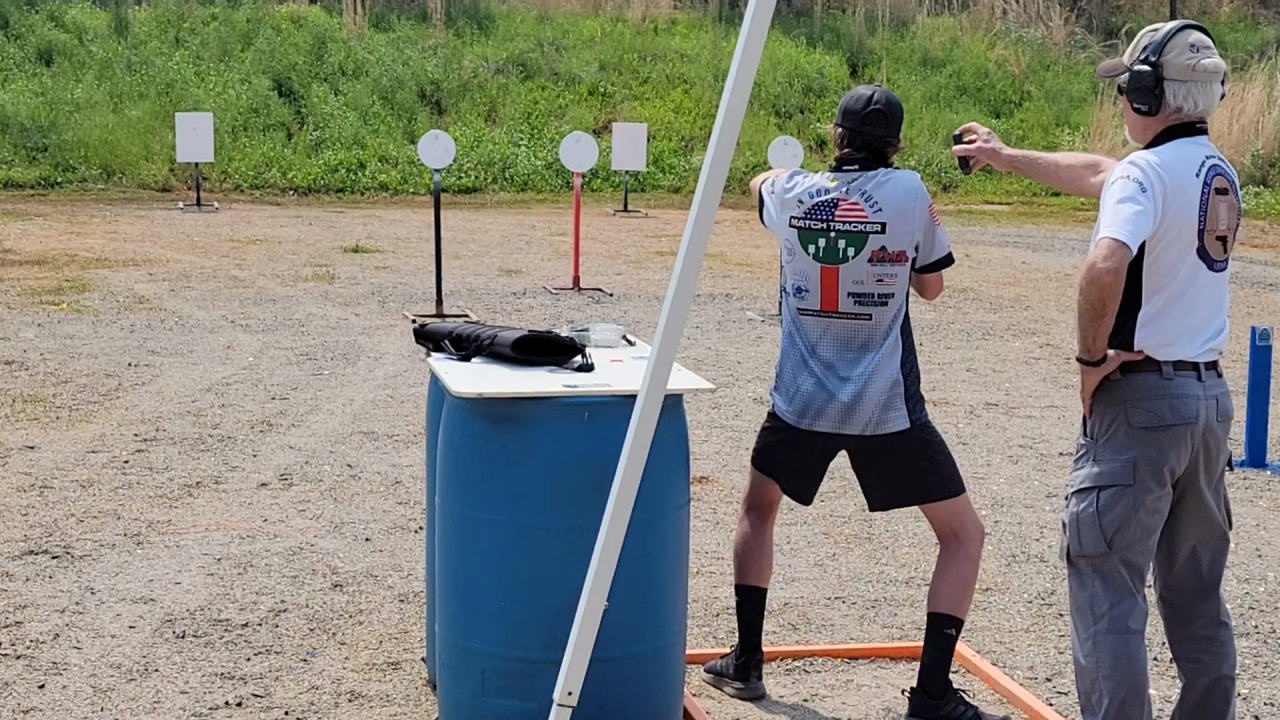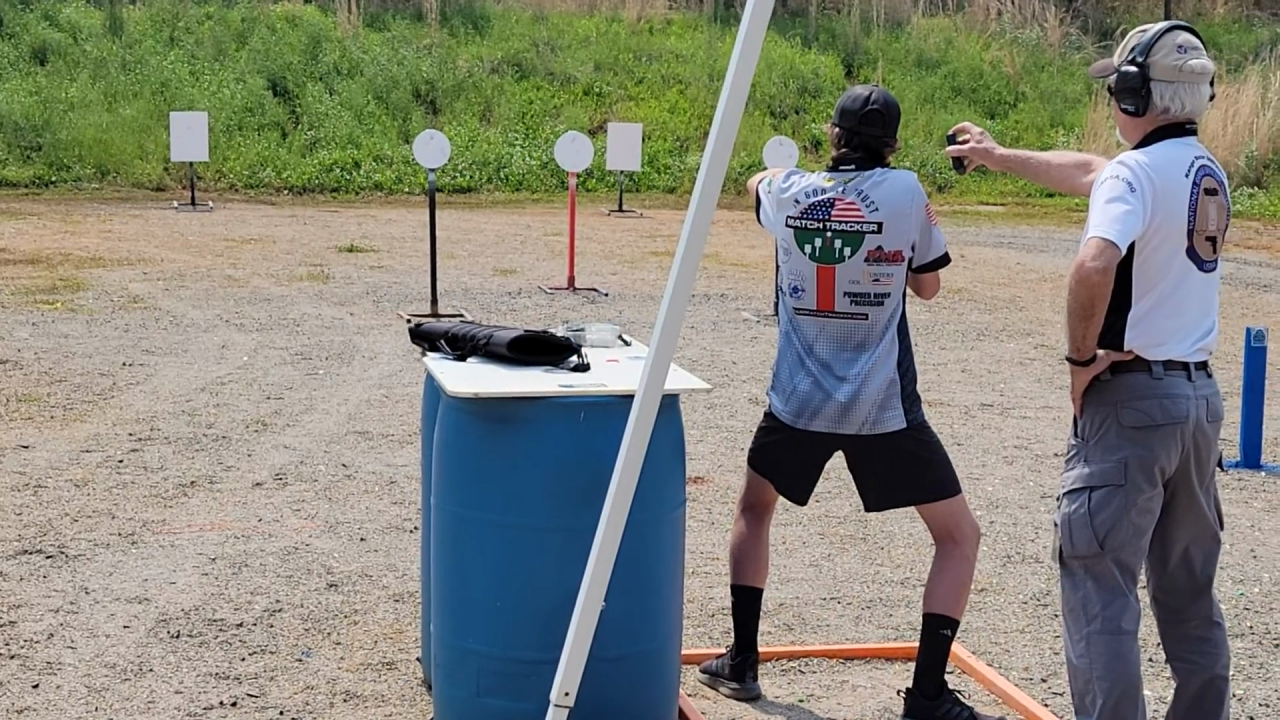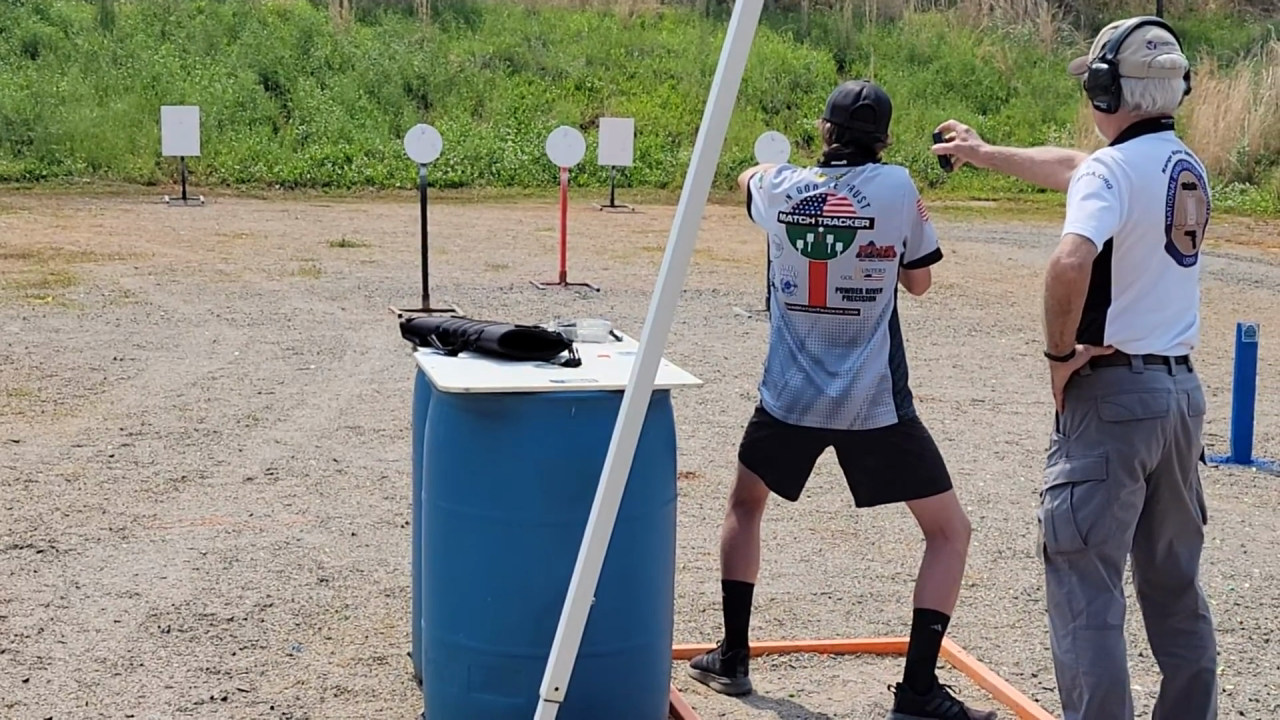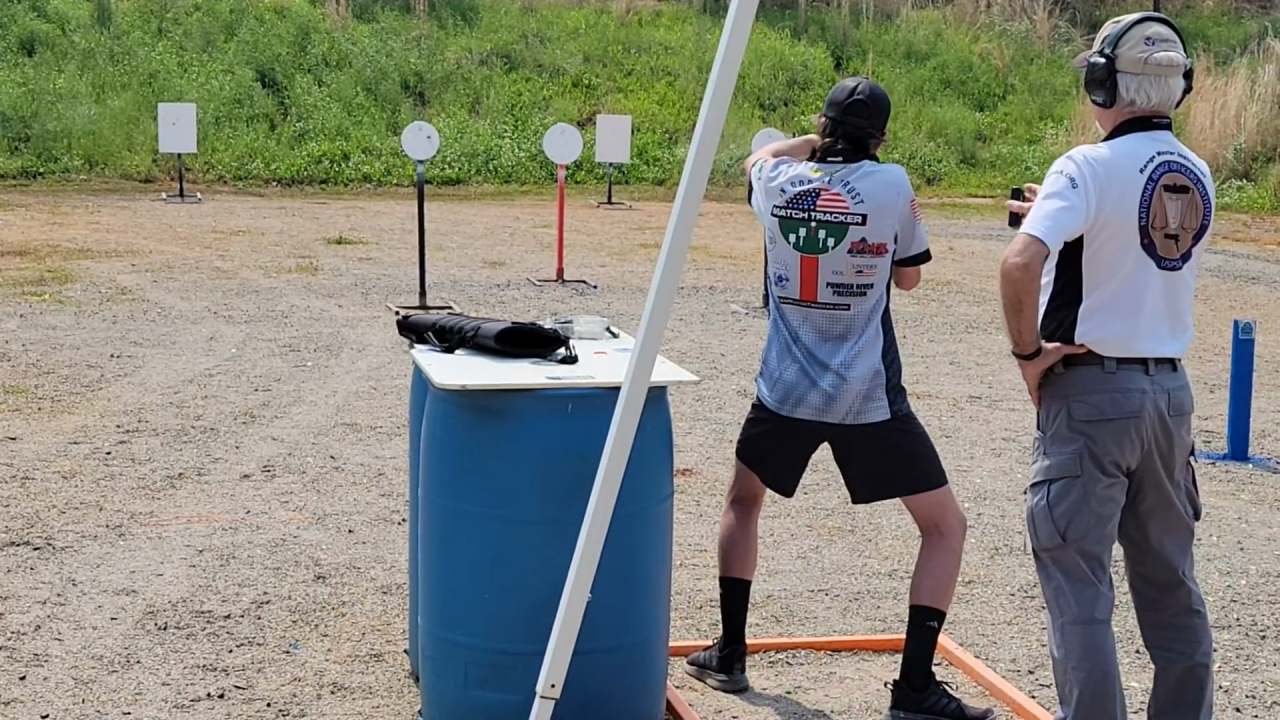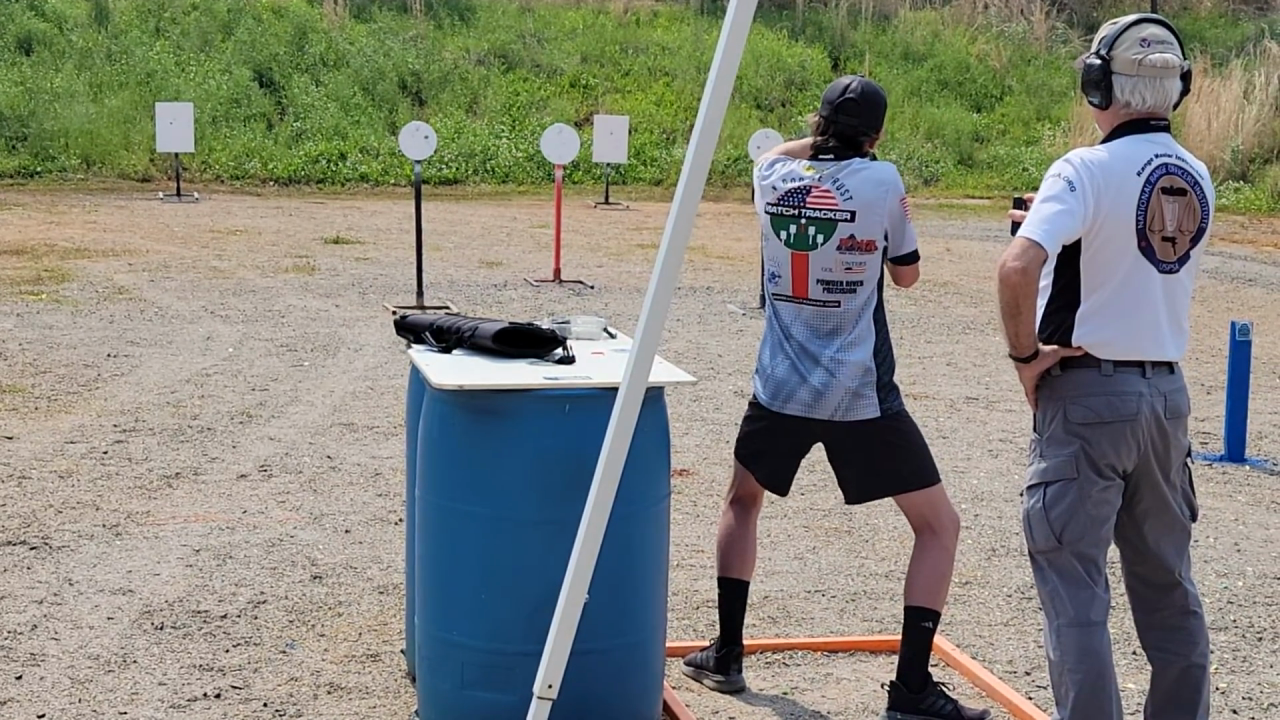
dt=1s
person 1, frame 1
left shoulder: (1145, 171)
right shoulder: (1219, 171)
left elbow: (1105, 268)
right elbow: (1096, 173)
left wrist: (1090, 356)
right wrist: (1006, 156)
left hip: (1140, 398)
right hip: (1209, 394)
left knee: (1107, 586)
right knee: (1195, 588)
person 1, frame 2
left shoulder: (1135, 171)
right shoulder: (1208, 171)
left elbow: (1093, 266)
right elbow: (1086, 171)
left wrist: (1080, 356)
right wrist: (1000, 156)
left hip: (1131, 399)
right hip: (1198, 396)
left knee: (1100, 587)
right knee: (1188, 589)
person 1, frame 3
left shoulder: (1112, 168)
right shoulder: (1188, 167)
left elbow: (1070, 262)
left wrist: (1059, 353)
right wrist: (985, 153)
left hip: (1111, 392)
right hip: (1180, 388)
left knee: (1085, 583)
right knee: (1174, 581)
person 1, frame 4
left shoulder: (1089, 166)
right shoulder: (1198, 175)
left elbow: (1020, 263)
left wrist: (1028, 351)
right wrist: (1059, 210)
left hip: (1091, 391)
right hip: (1169, 388)
left knee: (1079, 584)
right knee: (1169, 577)
person 1, frame 5
left shoulder: (1087, 169)
right shoulder: (1197, 177)
left elbow: (1018, 266)
left wrist: (1026, 354)
left hip: (1087, 394)
right hip: (1166, 391)
left knee: (1075, 586)
right knee: (1167, 579)
person 2, frame 1
left shoulder: (791, 192)
right shoulder: (909, 193)
left elbow: (757, 181)
right elbow: (931, 286)
left hip: (802, 402)
right hip: (887, 409)
left knee: (757, 510)
right knee: (964, 534)
left ankle: (745, 661)
person 2, frame 2
left shoulder: (788, 192)
right shoulder: (906, 192)
left elbow: (756, 180)
right elbow: (927, 286)
left hip: (799, 403)
right hip: (883, 409)
left knee: (753, 510)
right knee: (960, 536)
left ankle: (742, 661)
person 2, frame 3
left shoulder: (781, 187)
right shoulder: (897, 188)
left elbow: (748, 175)
right elbow: (919, 282)
left hip: (790, 397)
right hip: (875, 404)
left knee: (744, 505)
right knee: (950, 531)
left ankle: (732, 656)
person 2, frame 4
left shoulder: (779, 181)
right shoulder: (892, 185)
left elbow: (757, 157)
right elbow: (908, 277)
left wrist: (800, 145)
left hip: (785, 391)
right hip: (868, 399)
left knee: (742, 502)
right knee: (946, 526)
left ankle: (729, 653)
person 2, frame 5
left shoulder: (774, 178)
right shoulder: (881, 181)
right elbow: (906, 275)
left wrist: (819, 141)
left hip: (781, 388)
right hip: (861, 396)
left knee: (742, 502)
right knee: (939, 525)
left ankle: (726, 654)
